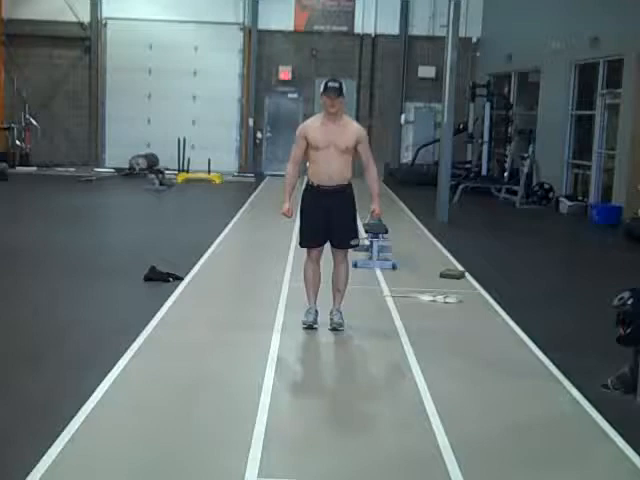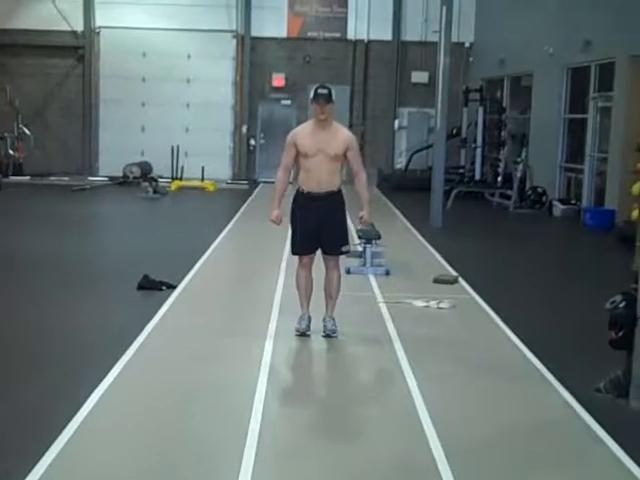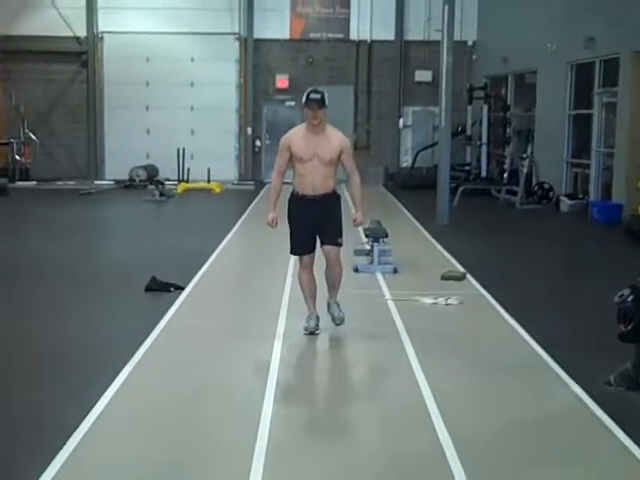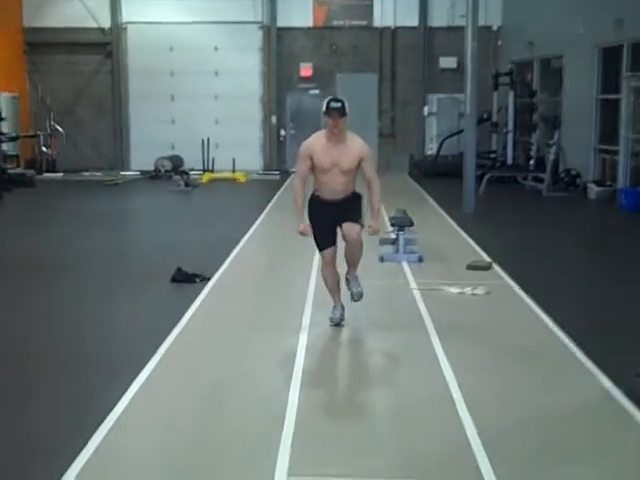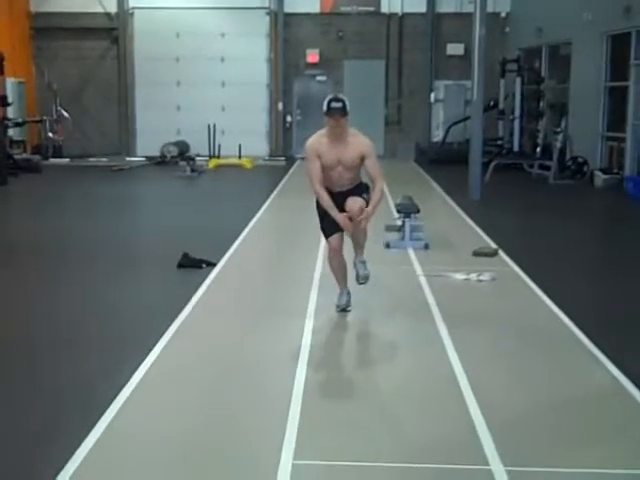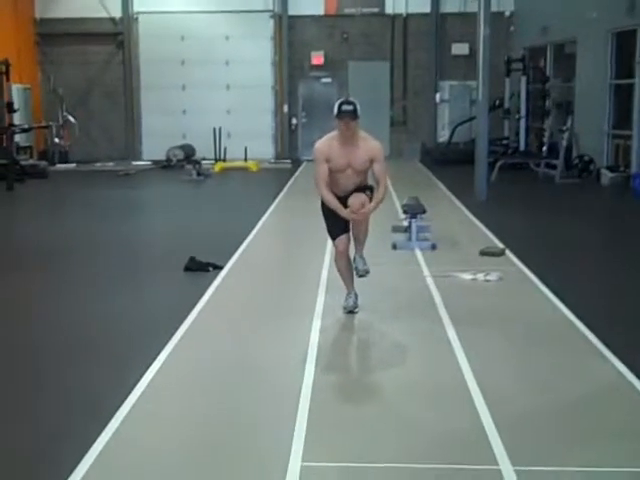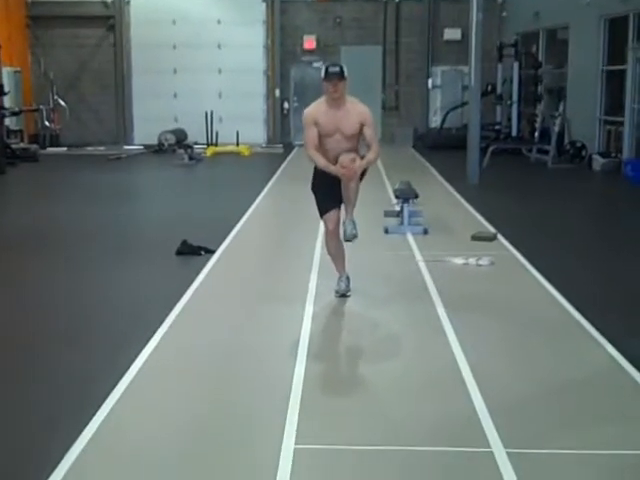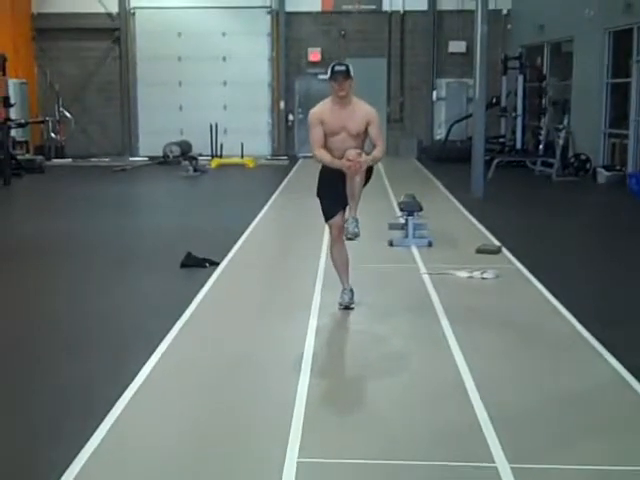
dt=0.7s
person 1, frame 1
left shoulder: (356, 131)
right shoulder: (307, 128)
left elbow: (369, 166)
right elbow: (294, 164)
left wrist: (375, 200)
right wrist: (287, 199)
left hip: (342, 196)
right hip: (314, 195)
left knee: (341, 255)
right knee: (313, 254)
left ankle: (336, 309)
right ankle: (312, 307)
person 1, frame 2
left shoulder: (346, 137)
right shoulder: (297, 135)
left elbow: (359, 173)
right elbow: (284, 171)
left wrist: (365, 206)
right wrist: (276, 206)
left hip: (332, 202)
right hip: (304, 201)
left knee: (332, 262)
right knee: (304, 262)
left ankle: (329, 316)
right ankle: (305, 314)
person 1, frame 3
left shoulder: (340, 141)
right shoulder: (290, 139)
left elbow: (353, 175)
right elbow: (278, 174)
left wrist: (358, 209)
right wrist: (272, 209)
left hip: (328, 202)
right hip: (300, 203)
left knee: (332, 255)
right knee: (305, 261)
left ankle: (333, 301)
right ankle: (312, 313)
person 1, frame 4
left shoulder: (360, 148)
right shoulder: (310, 146)
left elbow: (373, 182)
right elbow: (300, 182)
left wrist: (376, 217)
right wrist: (301, 218)
left hip: (348, 202)
right hip: (320, 205)
left knee: (353, 237)
right knee: (327, 257)
left ankle: (352, 275)
right ankle: (337, 305)
person 1, frame 5
left shoulder: (363, 143)
right shoulder: (313, 145)
left elbow: (378, 181)
right elbow: (316, 185)
left wrist: (370, 210)
right wrist: (336, 215)
left hip: (355, 192)
right hip: (328, 196)
left knee: (355, 208)
right knee: (334, 245)
left ankle: (359, 259)
right ankle: (343, 291)
person 1, frame 6
left shoulder: (373, 147)
right shoulder: (322, 147)
left elbow: (382, 184)
right elbow: (322, 187)
left wrist: (371, 207)
right wrist: (342, 212)
left hip: (360, 194)
right hip: (333, 201)
left knee: (361, 207)
right knee: (340, 247)
left ankle: (360, 255)
right ankle: (351, 293)
person 1, frame 7
left shoulder: (362, 111)
right shoulder: (312, 113)
left elbow: (374, 148)
right elbow: (311, 151)
left wrist: (362, 165)
right wrist: (334, 169)
left hip: (353, 169)
right hip: (325, 173)
left knee: (351, 169)
right knee: (330, 226)
left ankle: (350, 219)
right ankle: (343, 276)
person 1, frame 8
left shoulder: (367, 111)
right shoulder: (318, 113)
left elbow: (380, 147)
right elbow: (317, 150)
left wrist: (367, 160)
right wrist: (339, 163)
left hip: (359, 171)
right hip: (330, 173)
left knee: (357, 166)
right knee: (335, 232)
left ankle: (353, 217)
right ankle: (346, 288)
